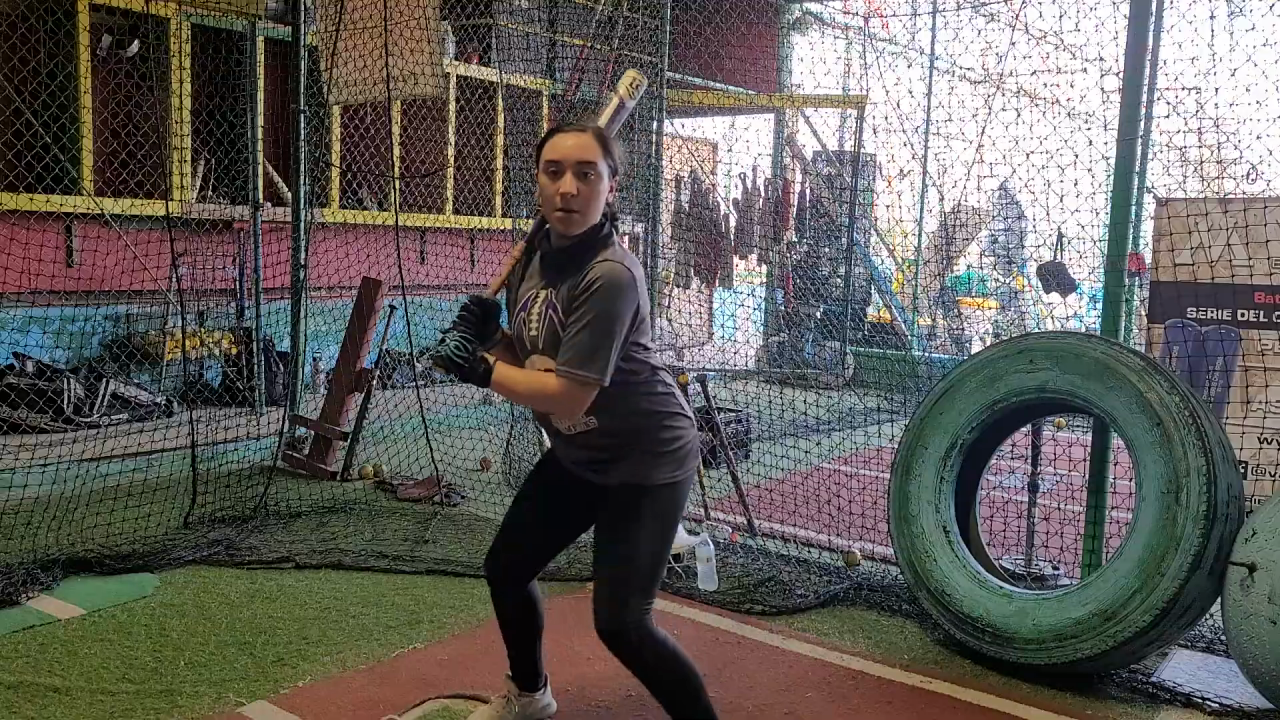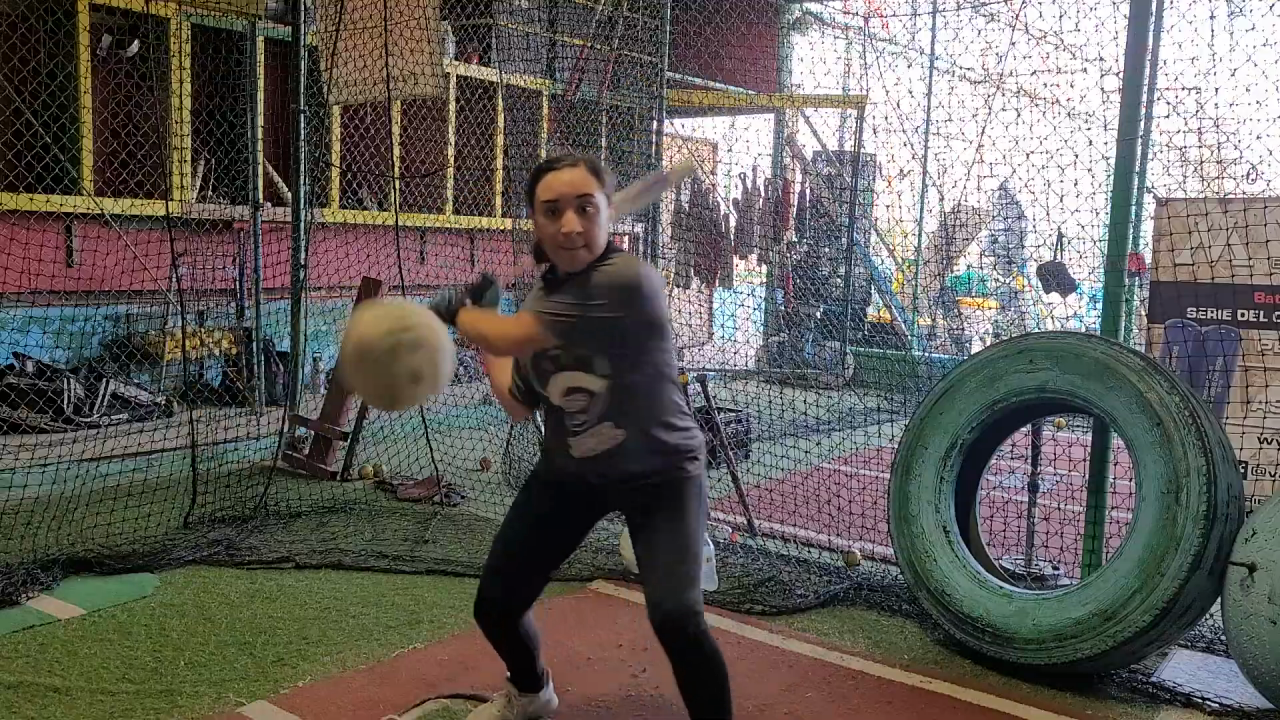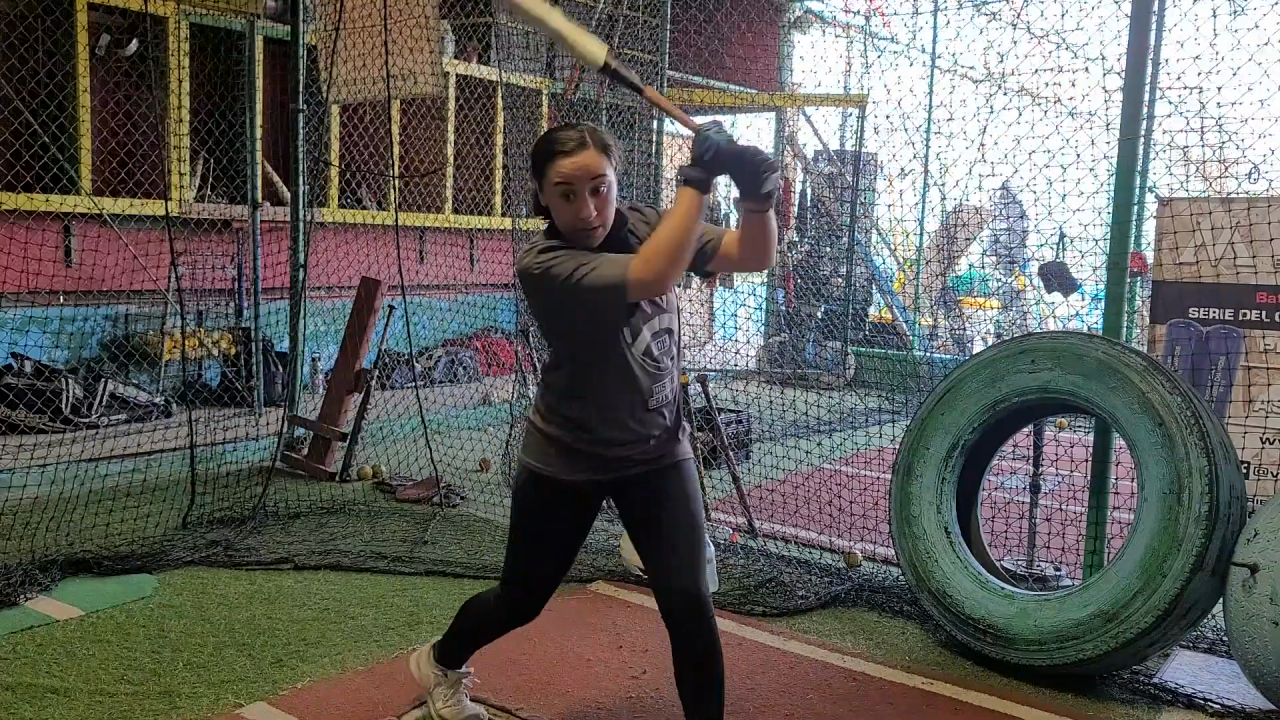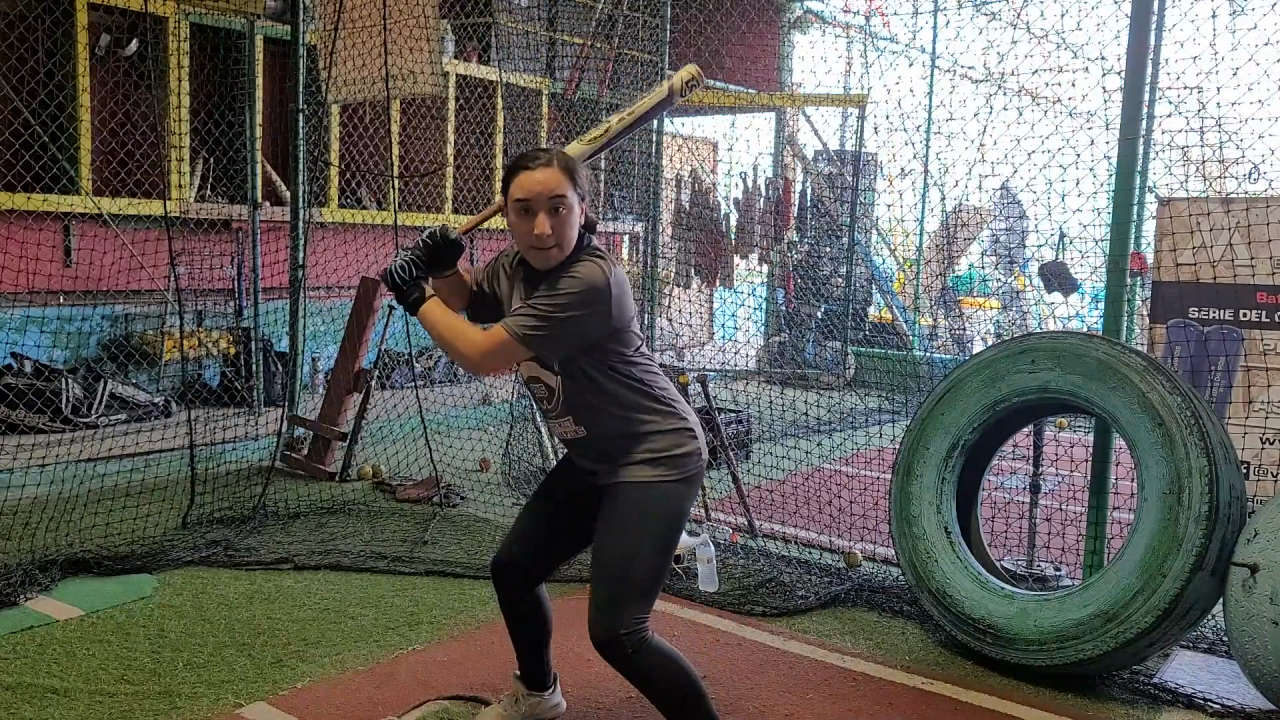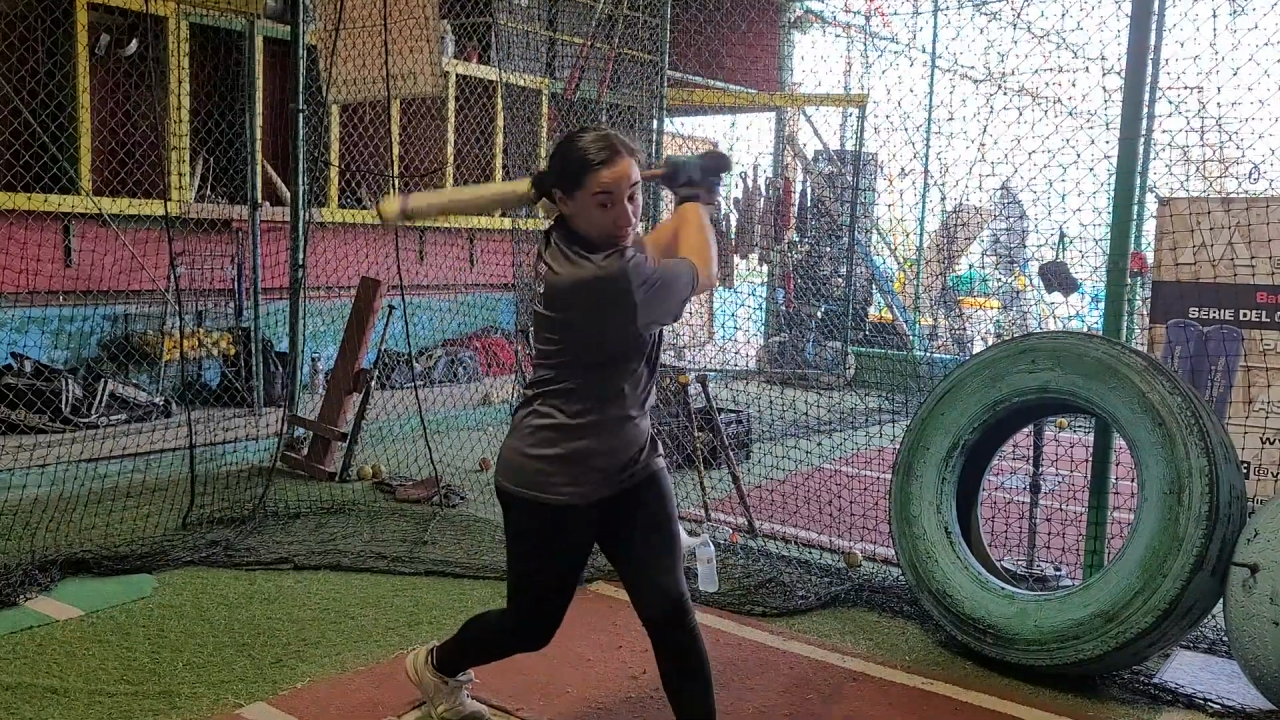
dt=1s
person 1, frame 1
left shoulder: (610, 275)
right shoulder: (535, 253)
left elbow: (567, 397)
right elbow: (526, 360)
left wrist: (482, 371)
right wrist: (485, 335)
left hip: (645, 458)
right hip: (576, 454)
left knee: (621, 623)
right knee: (506, 568)
person 1, frame 2
left shoulder: (627, 277)
right shoulder: (542, 300)
left elbow: (514, 336)
right elbow: (515, 400)
left wrist: (458, 314)
right wrist: (480, 313)
left hip: (663, 465)
right hip: (572, 470)
left knee: (676, 615)
right knee: (495, 602)
person 1, frame 3
left shoulder: (643, 222)
right shoulder: (541, 262)
left elbow: (751, 257)
right elbow: (649, 278)
left wrist: (758, 195)
right wrist: (696, 180)
left hip: (654, 447)
right hip: (564, 456)
left knee: (686, 600)
right knee: (523, 597)
right ankle: (440, 664)
person 1, frame 4
left shoulder: (590, 282)
right shoulder: (519, 263)
left elbow: (478, 356)
right elbow: (471, 302)
left wrist: (414, 293)
right wrist: (439, 269)
left hip: (656, 460)
right hip: (593, 459)
left knee: (615, 633)
right knee: (512, 571)
person 1, frame 5
left shoulder: (580, 246)
right shoulder: (591, 273)
left elbow: (660, 251)
right elbow: (699, 273)
left wrist: (693, 195)
right wrist: (694, 195)
left hip: (628, 459)
right hip: (553, 475)
left knee: (667, 608)
right knee: (530, 626)
right ankle: (436, 664)
